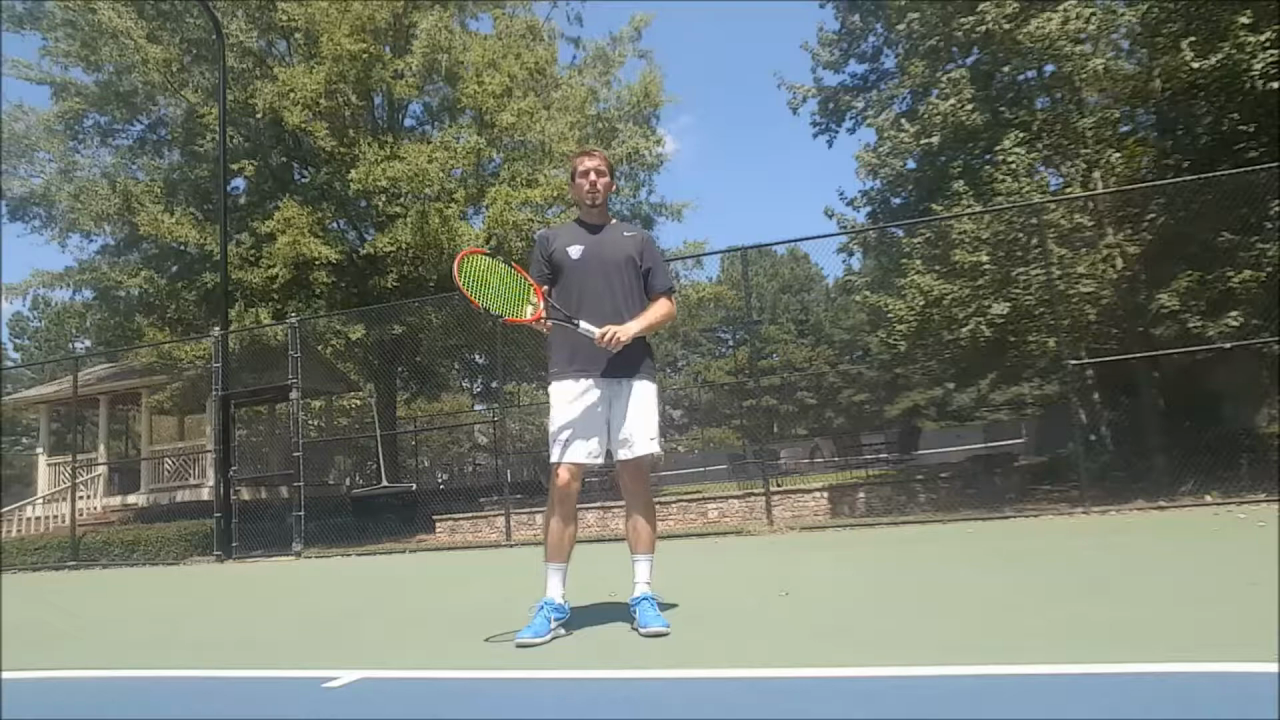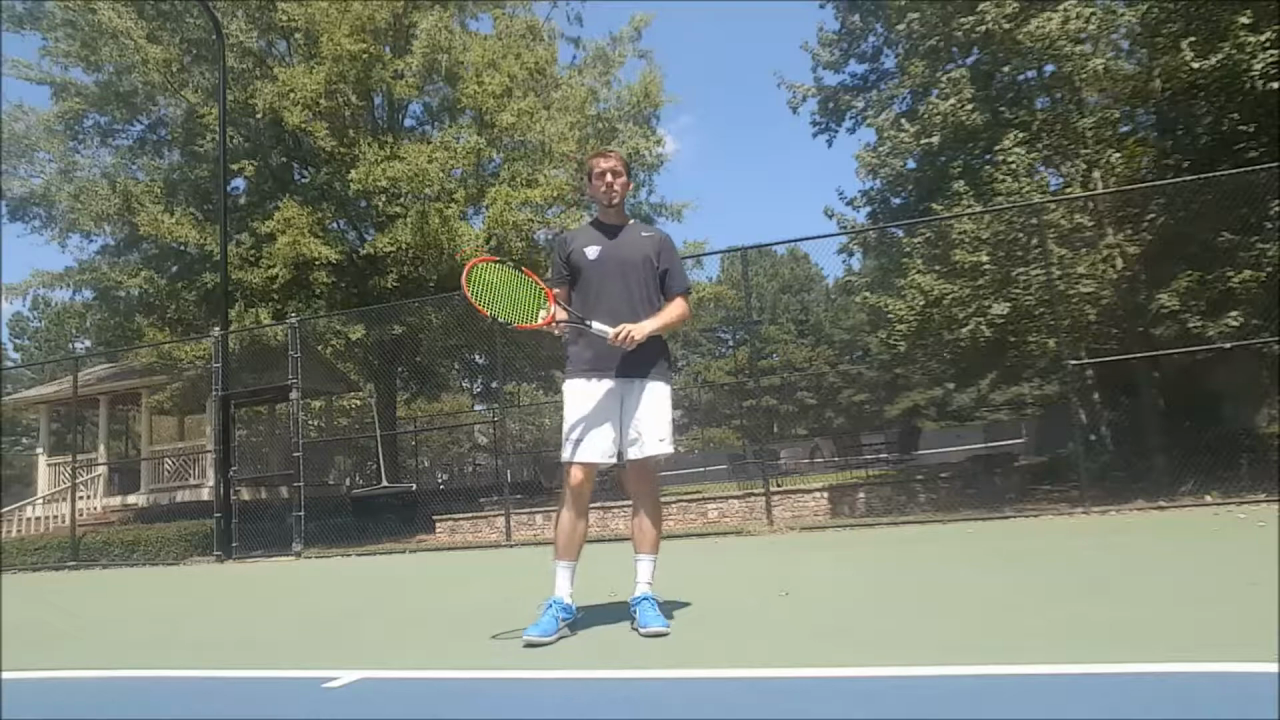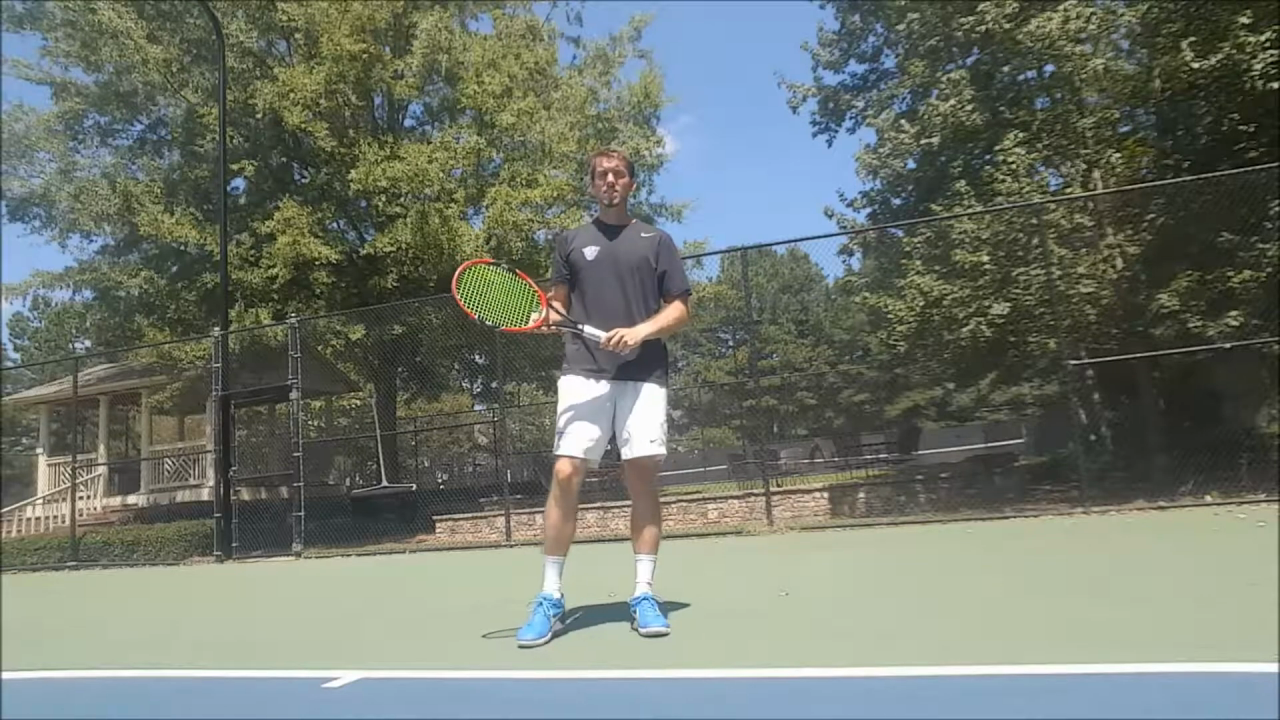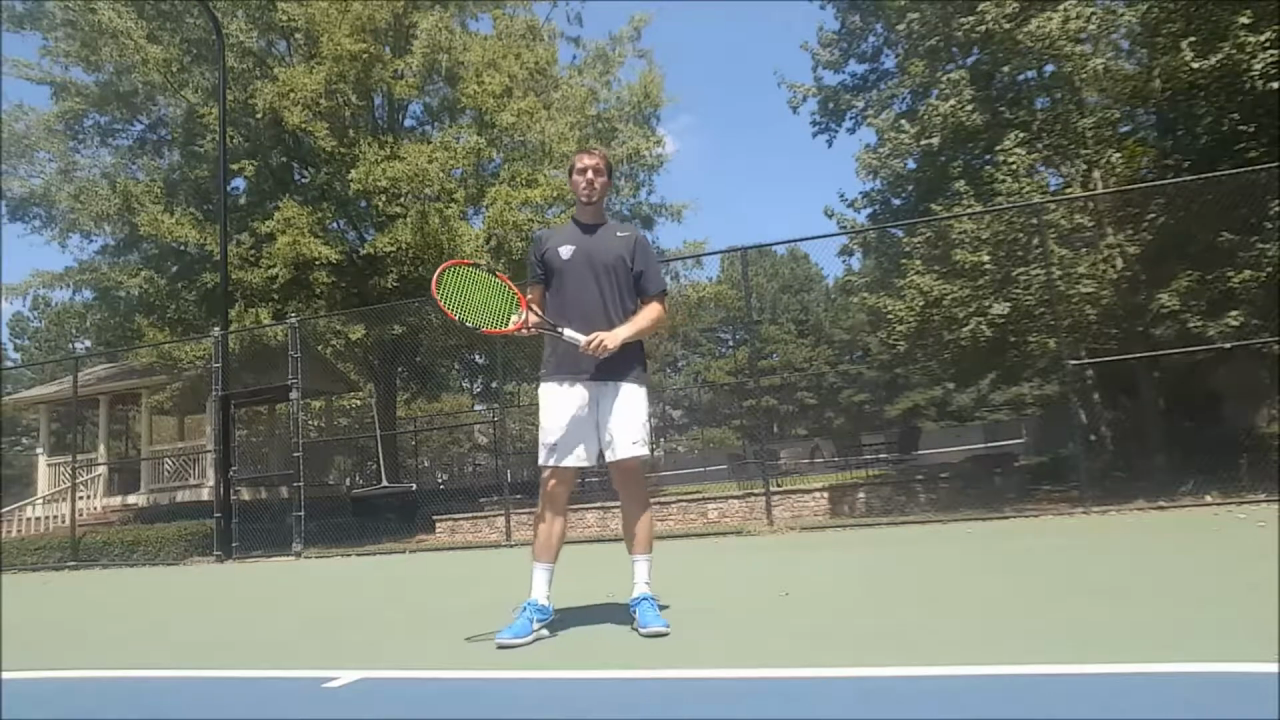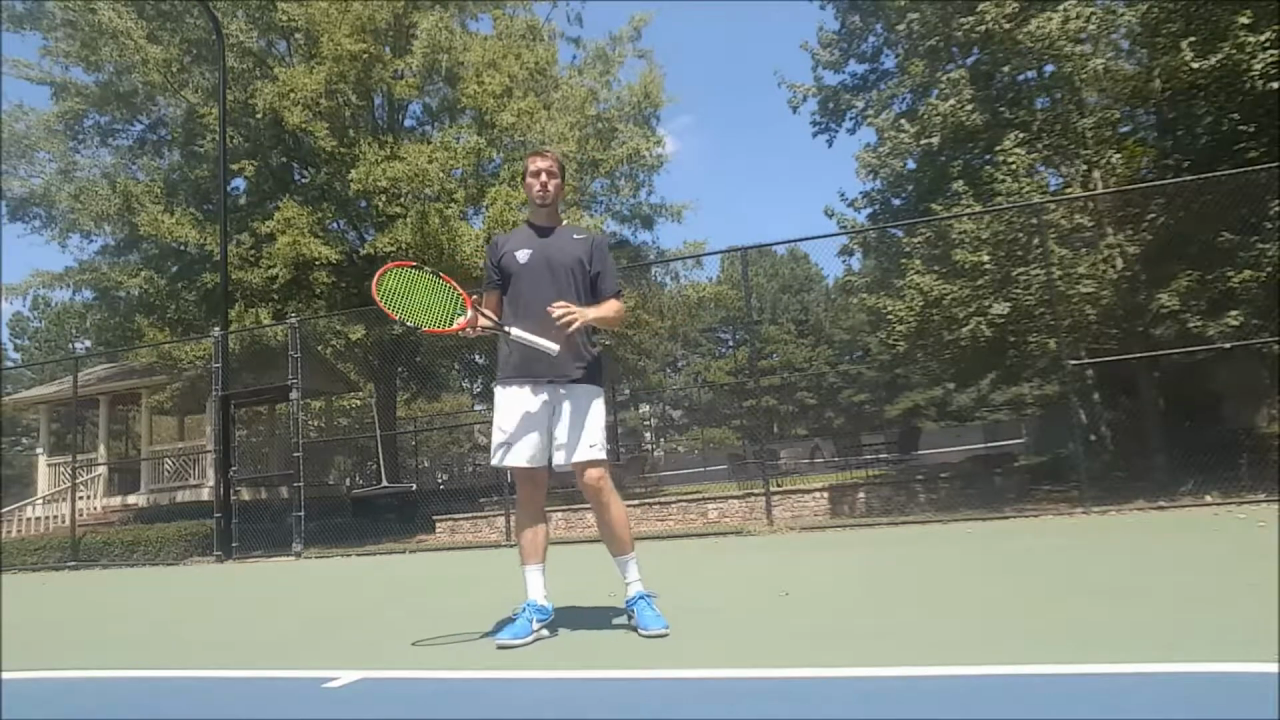
dt=0.4s
person 1, frame 1
left shoulder: (638, 240)
right shoulder: (551, 240)
left elbow: (666, 305)
left wrist: (631, 327)
left hip: (633, 374)
right hip: (573, 376)
left knee: (636, 479)
right knee: (563, 483)
left ankle: (643, 596)
right ankle: (554, 604)
person 1, frame 2
left shoulder: (656, 241)
right shoulder: (570, 243)
left elbow: (681, 306)
right elbow: (556, 305)
left wrist: (645, 326)
right wrist: (552, 317)
left hip: (647, 374)
right hip: (587, 376)
left knee: (642, 480)
right knee: (577, 482)
left ankle: (643, 595)
right ankle: (561, 602)
person 1, frame 3
left shoulder: (657, 241)
right shoulder: (571, 241)
left elbow: (680, 308)
right elbow: (558, 302)
left wrist: (640, 331)
right wrist: (547, 316)
left hip: (643, 376)
right hip: (583, 374)
left knee: (642, 479)
right knee: (565, 475)
left ankle: (643, 595)
right ankle: (550, 598)
person 1, frame 4
left shoulder: (632, 240)
right shoulder: (546, 241)
left elbow: (657, 309)
right elbow: (535, 303)
left wrist: (618, 335)
right wrist: (525, 320)
left hip: (622, 377)
right hip: (562, 378)
left knee: (630, 479)
right knee: (553, 487)
left ankle: (642, 596)
right ankle: (538, 605)
person 1, frame 5
left shoulder: (588, 243)
right shoulder: (503, 245)
left elbow: (616, 310)
right elbow: (491, 309)
left wrist: (585, 314)
right wrist: (476, 322)
left hip: (578, 379)
right hip: (518, 381)
left knee: (594, 480)
right knee: (529, 487)
left ankle: (636, 593)
right ankle: (536, 606)
